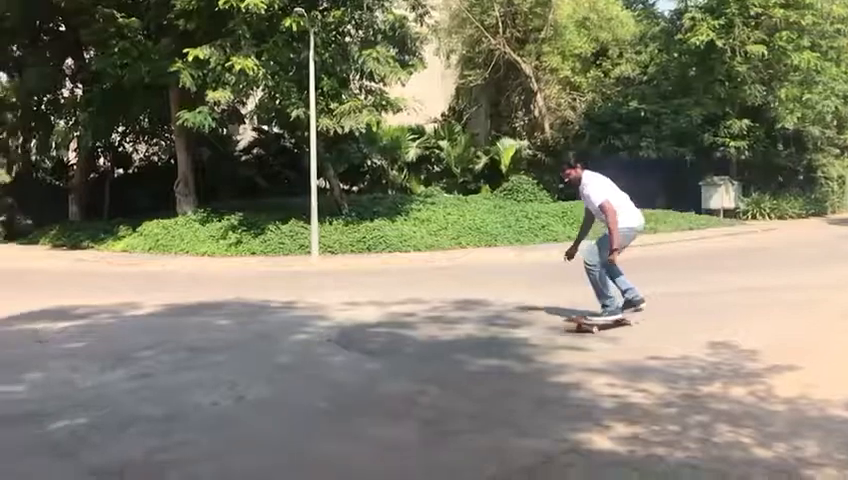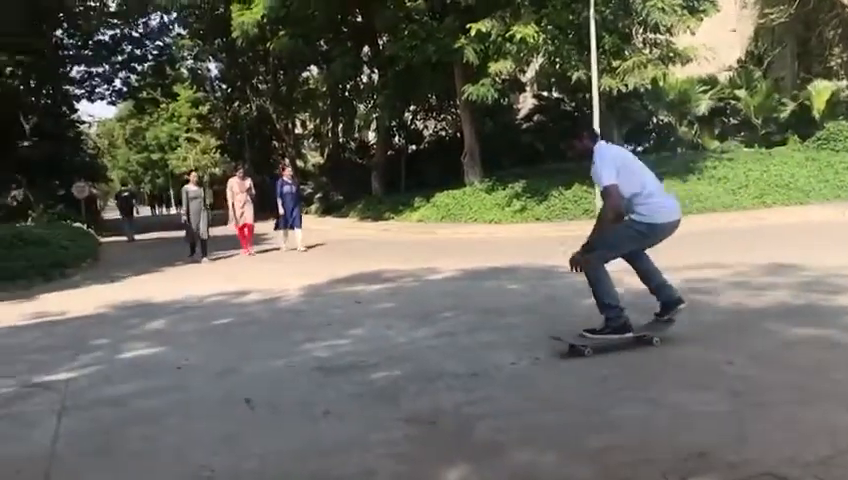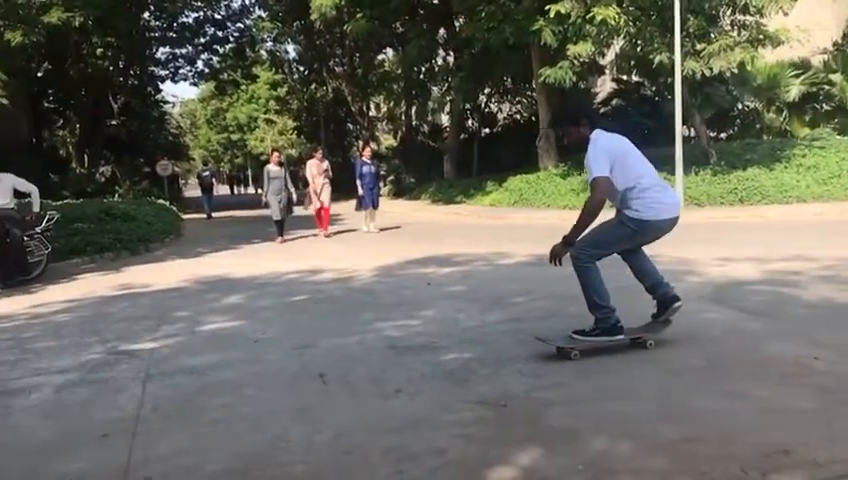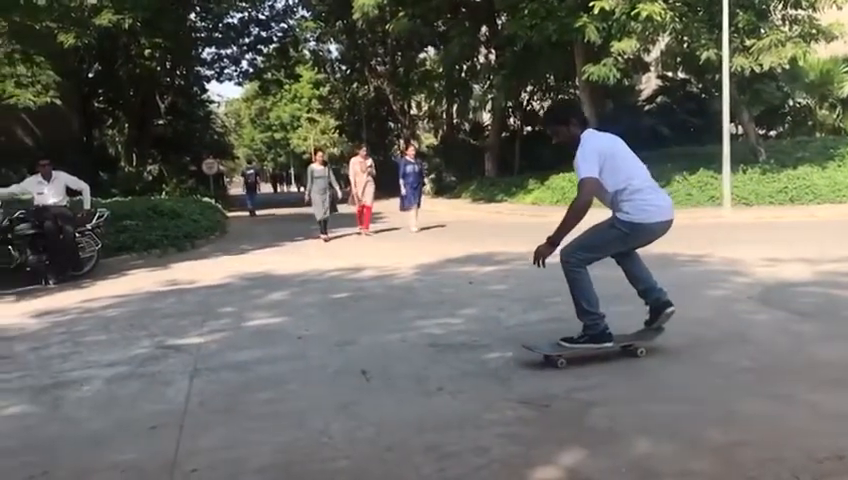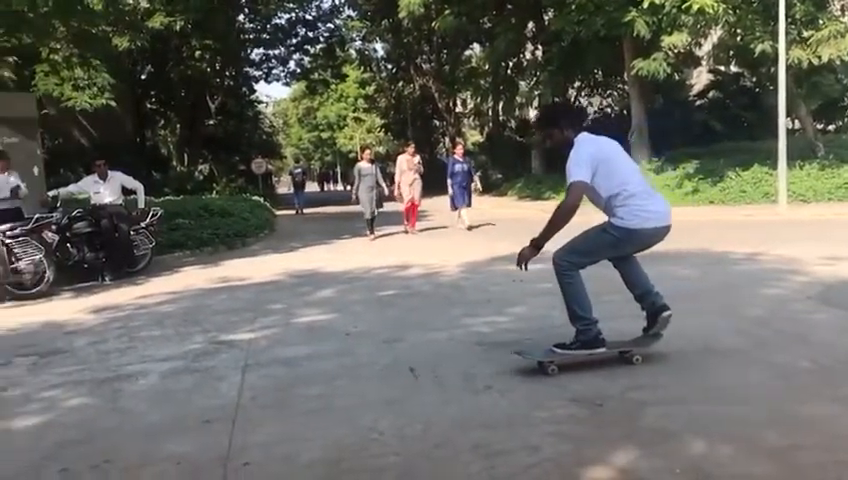
dt=1s
person 1, frame 1
left shoulder: (591, 185)
right shoulder: (585, 186)
left elbow: (611, 213)
right elbow: (589, 218)
left wrist: (614, 249)
right wrist: (575, 246)
left hip: (627, 224)
right hip: (631, 223)
left knee: (591, 261)
right knee: (603, 260)
left ankle: (610, 308)
right ankle: (633, 298)
person 1, frame 2
left shoulder: (601, 160)
right shoulder: (611, 152)
left elbow: (612, 205)
left wrist: (586, 249)
right wrist: (615, 239)
left hip: (651, 219)
right hip: (670, 215)
left knee: (591, 259)
right knee: (628, 247)
left ankle: (616, 322)
right ankle: (669, 298)
person 1, frame 3
left shoulder: (596, 149)
right shoulder: (611, 140)
left elbow: (598, 197)
left wrist: (567, 242)
right wrist: (617, 229)
left hip: (647, 215)
right hip: (669, 210)
left knee: (582, 254)
right knee: (625, 243)
left ankle: (607, 324)
right ankle: (665, 297)
person 1, frame 4
left shoulder: (587, 148)
right shoulder: (606, 139)
left elbow: (584, 199)
left wrist: (552, 242)
left hip: (639, 217)
right hip: (663, 212)
left knee: (572, 257)
right knee: (620, 248)
left ankle: (596, 331)
right ankle: (658, 302)
person 1, frame 5
left shoulder: (580, 152)
right shoulder: (603, 143)
left elbow: (571, 203)
left wrist: (536, 245)
left hip: (635, 223)
right hip: (661, 219)
left knee: (564, 261)
right knee: (617, 251)
left ankle: (588, 336)
right ankle: (655, 307)
